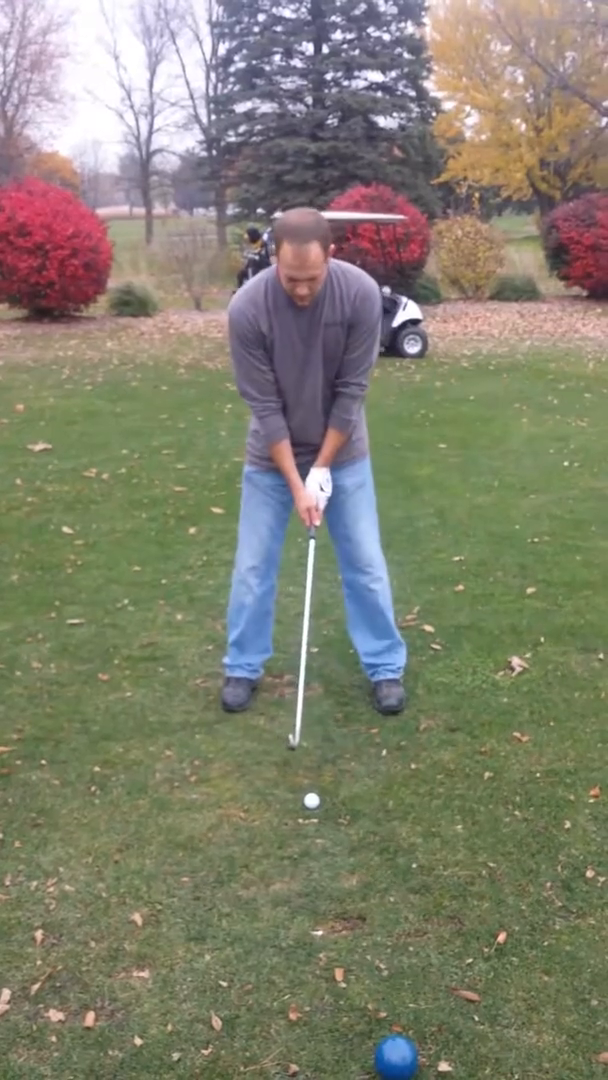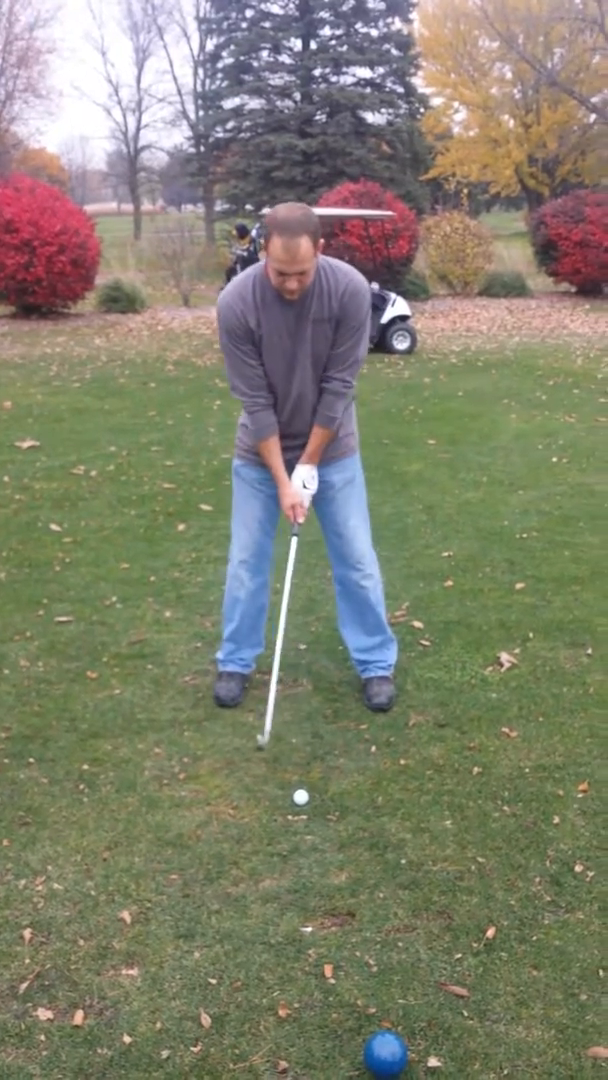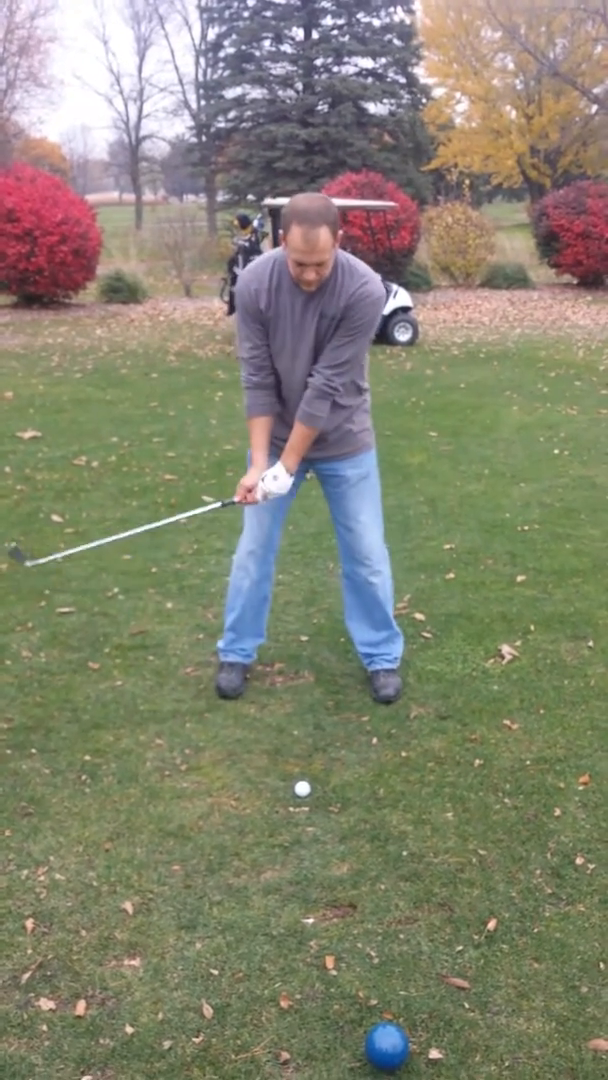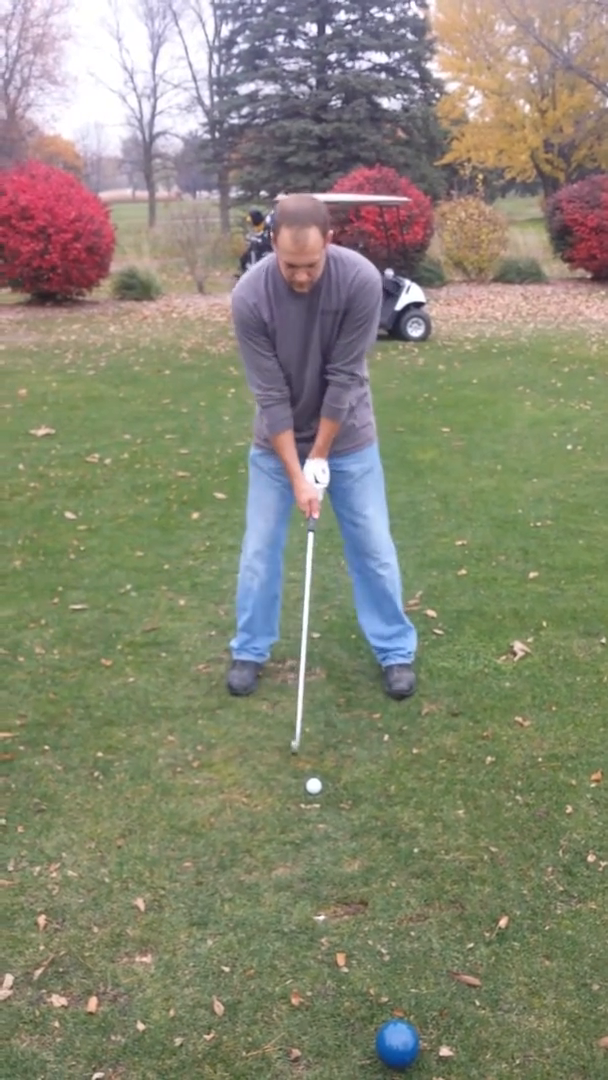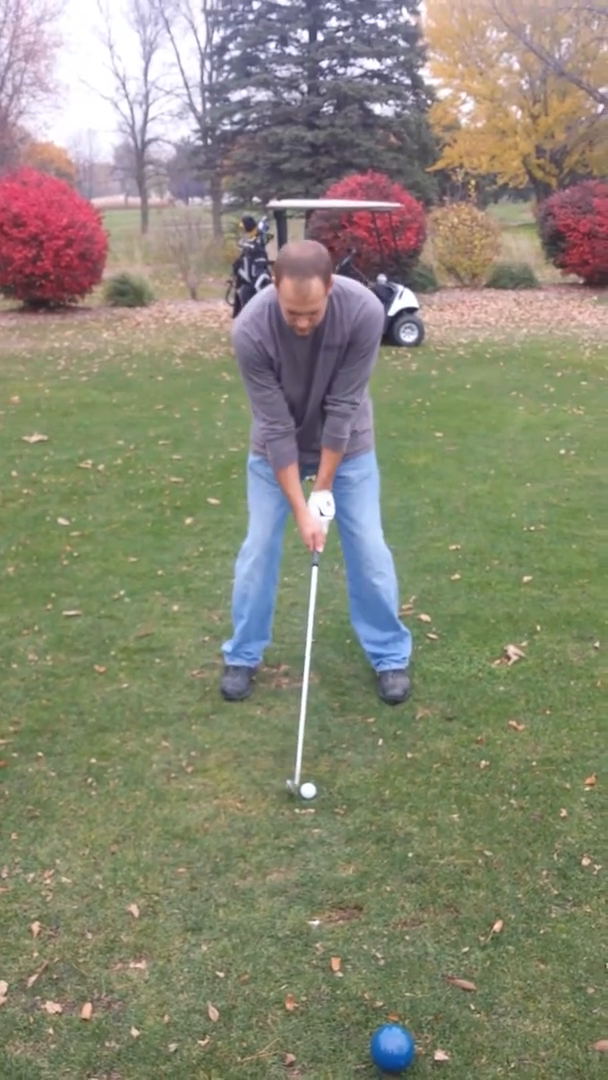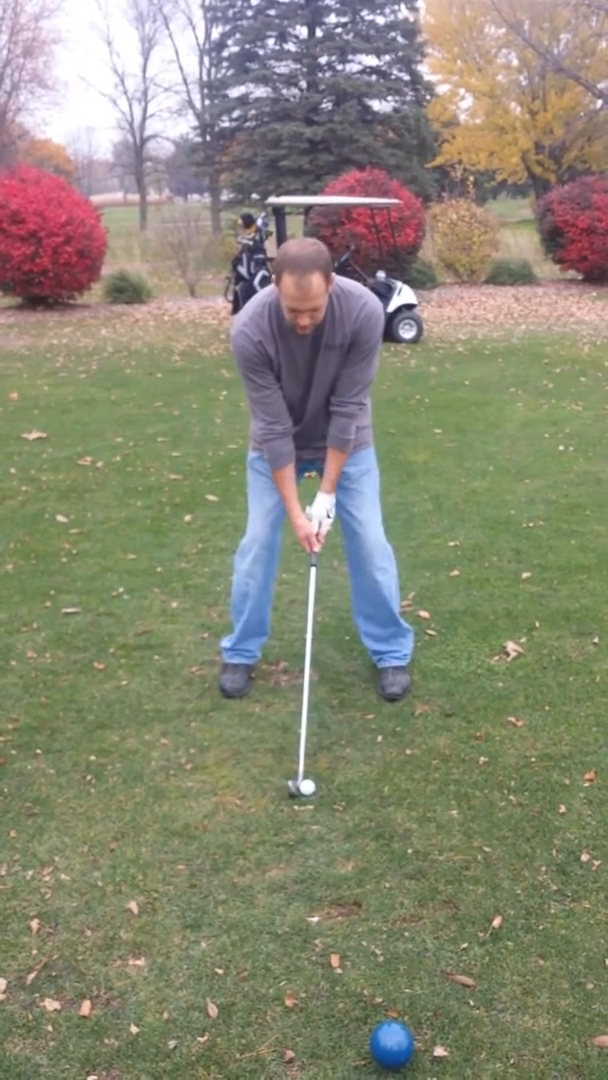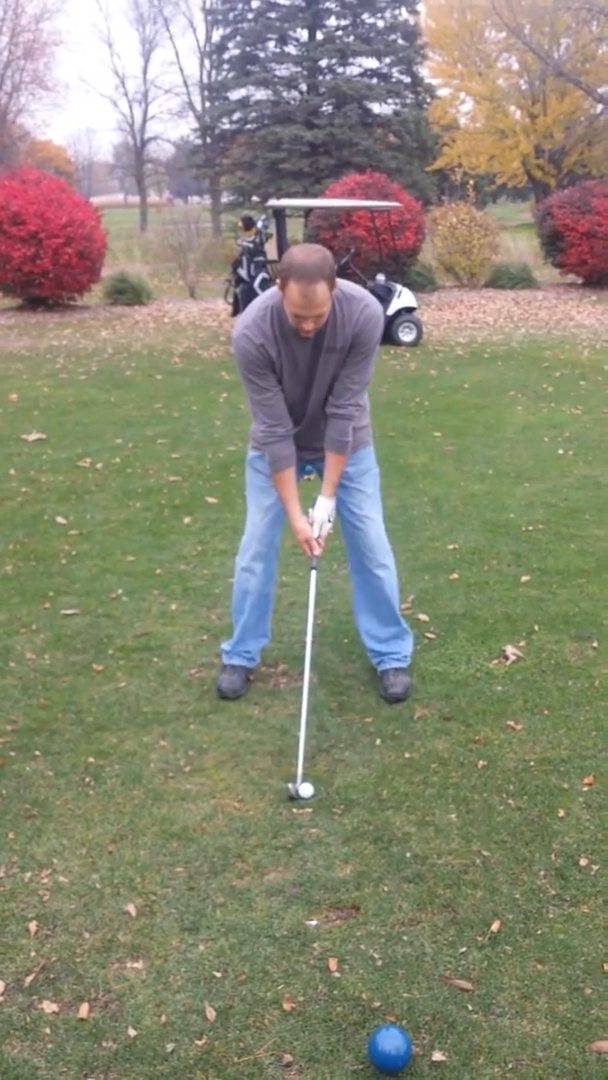
dt=0.5s
person 1, frame 1
left shoulder: (362, 294)
right shoulder: (246, 308)
left elbow: (351, 390)
right elbow: (263, 404)
left wrist: (322, 467)
right wrist: (295, 484)
left hip: (342, 450)
right hip: (271, 454)
left knee: (364, 562)
right knee: (254, 564)
left ankle: (385, 666)
right ankle: (243, 667)
person 1, frame 2
left shoulder: (351, 289)
right shoulder: (236, 302)
left elbow: (340, 385)
right elbow: (254, 401)
left wrist: (309, 464)
right wrist: (282, 480)
left hip: (331, 445)
right hip: (262, 449)
left knee: (356, 556)
right knee: (247, 557)
left ankle: (375, 663)
right ankle: (235, 661)
person 1, frame 3
left shoulder: (365, 291)
right shoulder: (253, 282)
left elbow: (328, 386)
right elbow: (257, 379)
left wrist: (289, 465)
right wrist: (258, 463)
left hip: (343, 440)
right hip: (274, 433)
left knee: (365, 551)
right knee: (255, 547)
left ankle: (381, 655)
right ankle: (237, 651)
person 1, frame 4
left shoulder: (361, 280)
right shoulder: (248, 296)
left elbow: (345, 377)
right elbow: (270, 395)
left wrist: (320, 456)
right wrist: (296, 476)
left hip: (347, 434)
right hip: (277, 438)
left knee: (372, 542)
right knee: (261, 544)
left ankle: (396, 650)
right ankle: (249, 650)
person 1, frame 5
left shoulder: (364, 311)
right shoulder: (250, 329)
left elbow: (343, 406)
right elbow: (275, 425)
left wrist: (324, 488)
right wrist: (300, 509)
left hip: (346, 444)
right hip: (276, 448)
left knee: (367, 547)
right knee: (260, 546)
left ankle: (390, 655)
right ankle: (242, 655)
person 1, frame 6
left shoulder: (365, 311)
right shoulder: (249, 329)
left elbow: (349, 406)
right elbow: (272, 425)
left wrist: (328, 490)
right wrist: (294, 512)
left hip: (345, 441)
right hip: (276, 445)
left knee: (369, 543)
right knee: (258, 542)
left ankle: (391, 652)
right ankle: (240, 652)
person 1, frame 7
left shoulder: (365, 314)
right shoulder: (252, 332)
left elbow: (344, 409)
right elbow: (274, 428)
left wrist: (327, 495)
right wrist: (294, 515)
left hip: (345, 441)
right hip: (275, 444)
left knee: (371, 542)
right knee: (257, 543)
left ankle: (392, 654)
right ankle: (240, 654)
